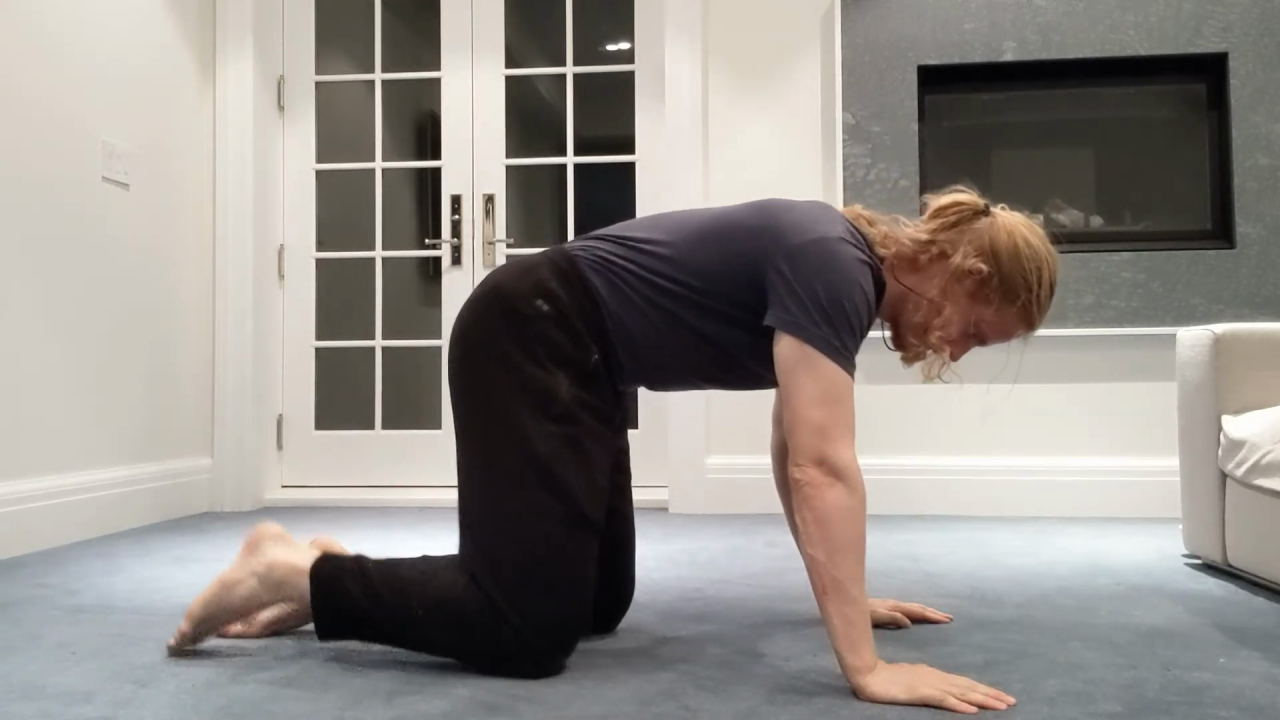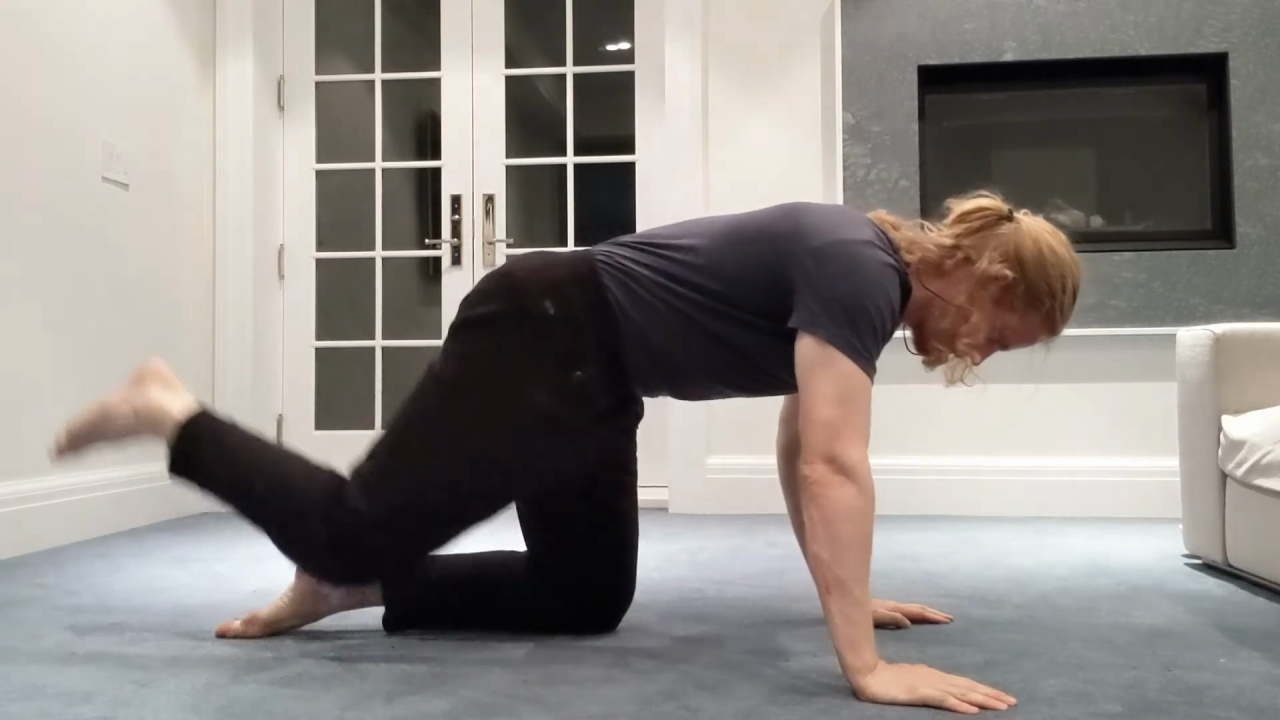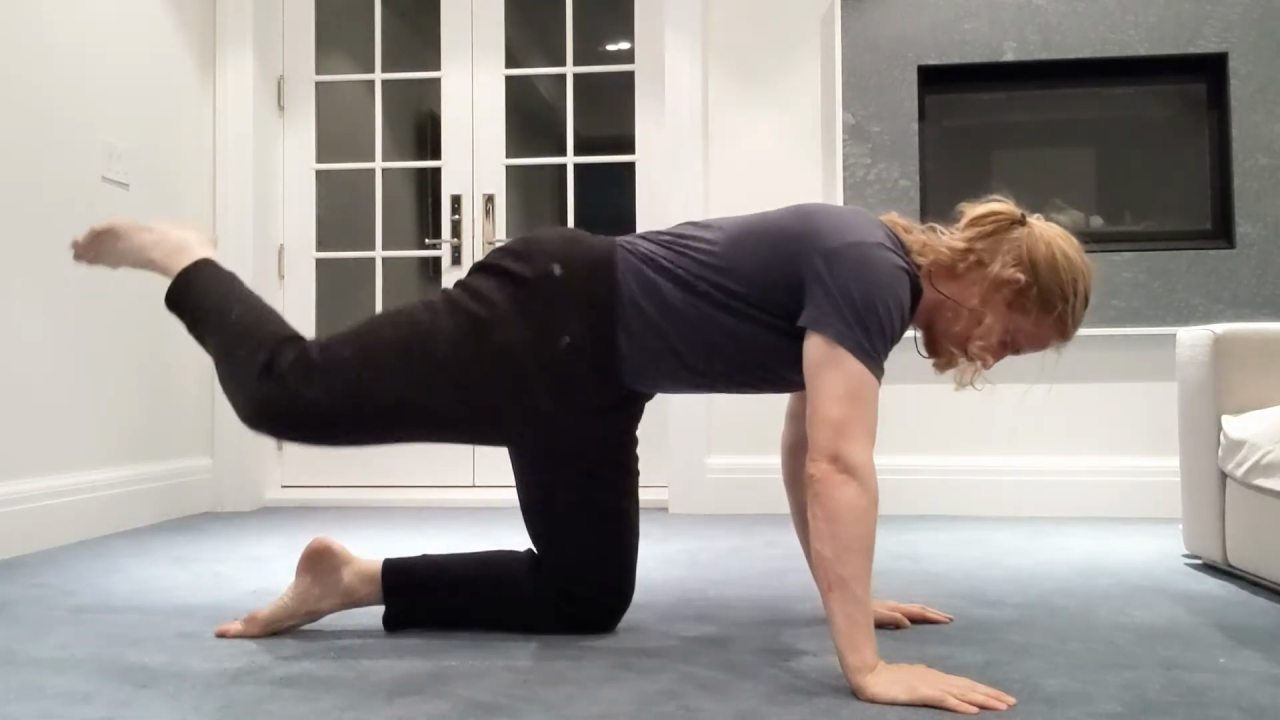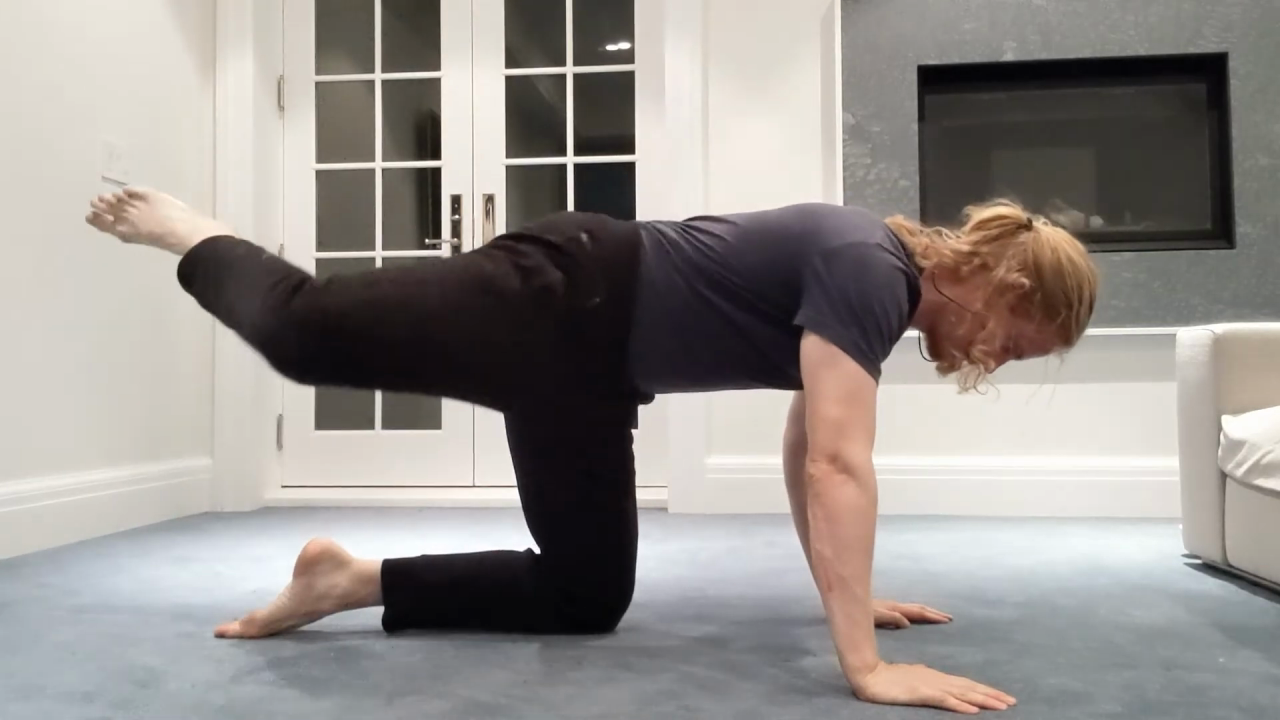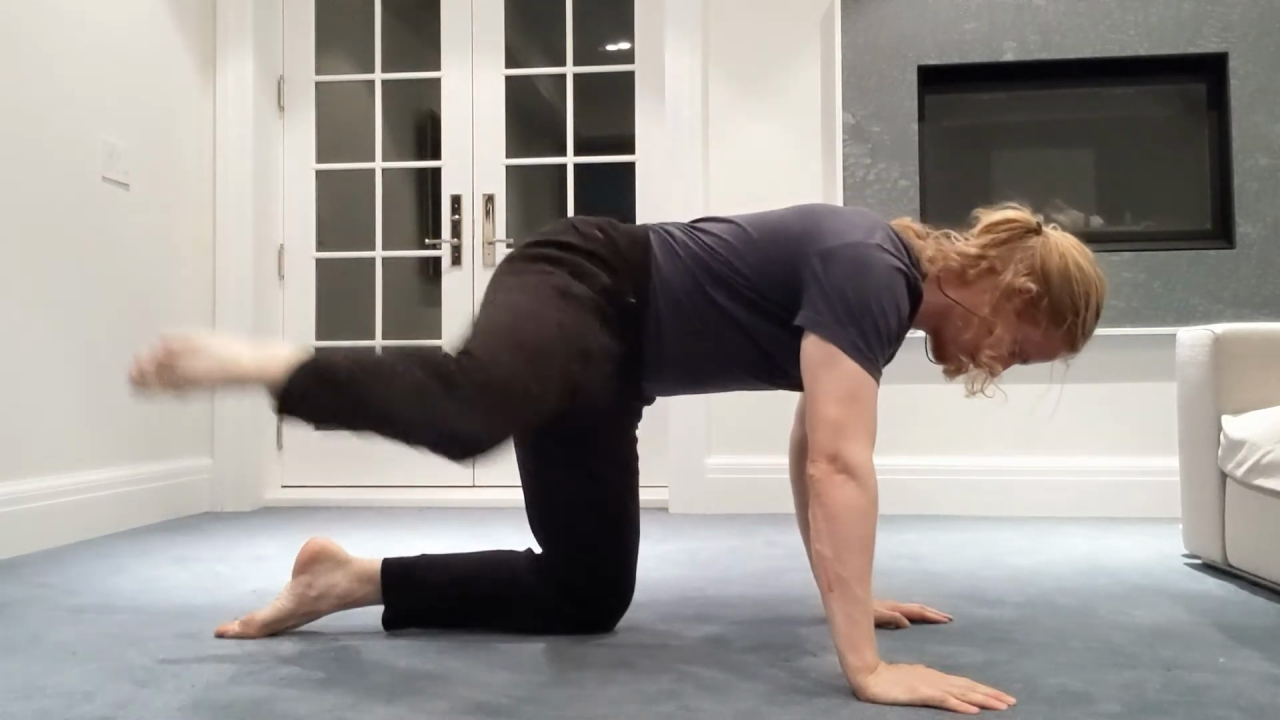
dt=0.4s
person 1, frame 1
left shoulder: (846, 272)
right shoulder: (831, 266)
left elbow: (793, 454)
right elbow: (823, 469)
left wrist: (844, 593)
left hip: (577, 362)
right hip: (530, 342)
left knee: (595, 601)
right knee: (531, 629)
left ankle: (350, 568)
right ankle: (296, 573)
person 1, frame 2
left shoulder: (858, 273)
right shoulder: (857, 272)
left elbow: (799, 454)
right elbow: (832, 469)
left wrist: (846, 596)
left hip: (585, 375)
right hip: (541, 340)
left knee: (587, 600)
right knee: (362, 527)
left ankle: (342, 579)
right ankle: (169, 418)
person 1, frame 3
left shoulder: (868, 279)
right shoulder: (869, 272)
left elbow: (804, 453)
right elbow: (841, 469)
left wrist: (850, 594)
left hip: (585, 377)
right hip: (548, 322)
left knee: (586, 596)
right knee: (293, 392)
left ankle: (353, 576)
right ankle: (186, 260)
person 1, frame 4
left shoulder: (875, 285)
right shoulder: (868, 271)
left elbow: (806, 452)
right elbow: (839, 467)
left wrist: (847, 593)
left hip: (585, 366)
right hip: (560, 301)
left knee: (588, 597)
right knee: (312, 330)
left ankle: (353, 580)
right ankle: (193, 235)
person 1, frame 5
left shoulder: (888, 289)
right shoulder: (866, 271)
left elbow: (811, 452)
right elbow: (840, 466)
left wrist: (850, 593)
left hip: (610, 361)
right hip: (587, 285)
left knee: (588, 595)
right knee: (472, 406)
left ankle: (353, 577)
right ankle: (257, 363)
